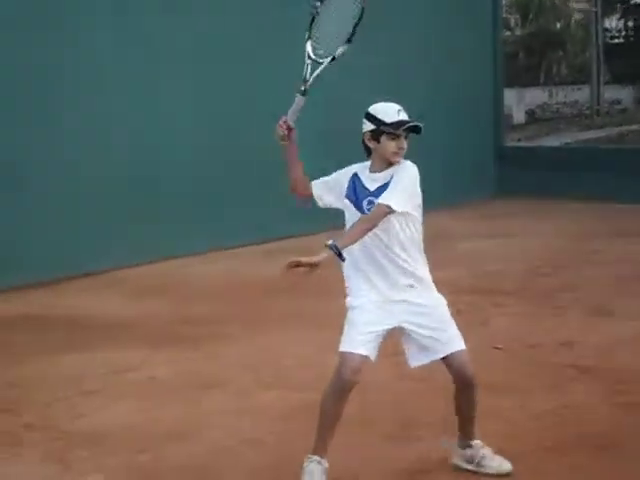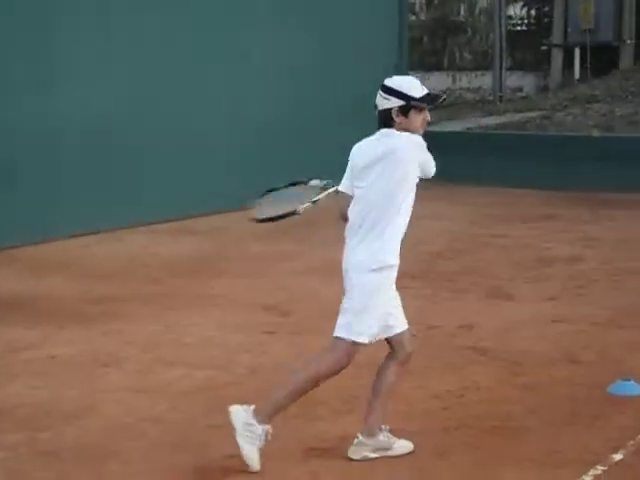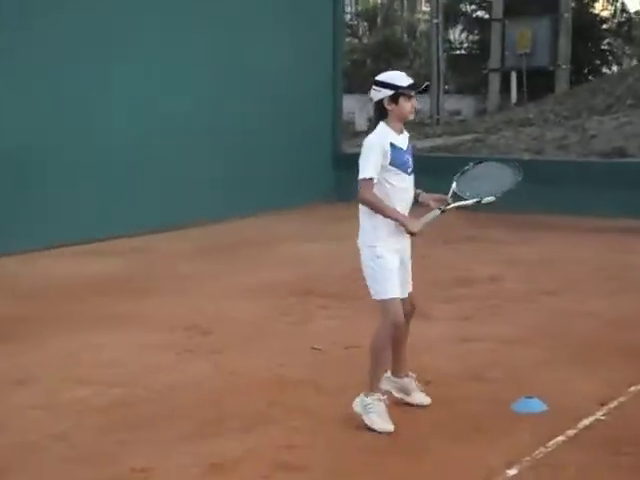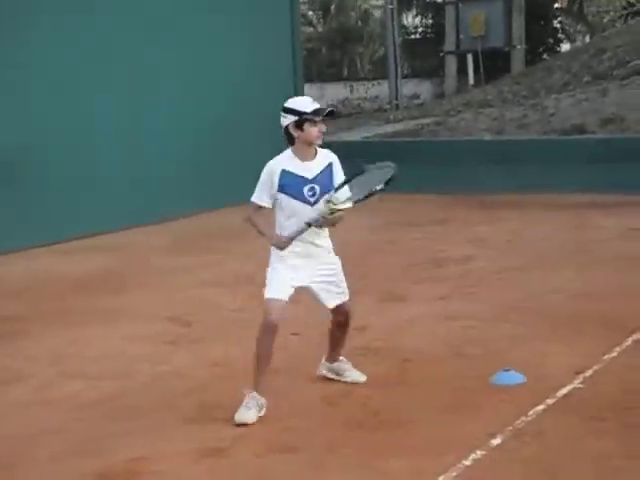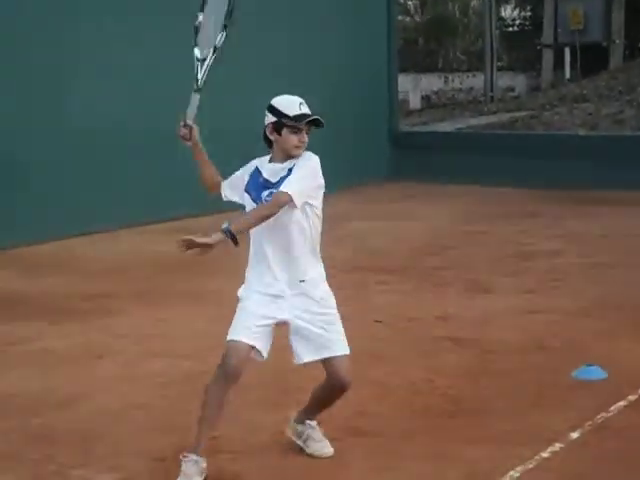
dt=1s
person 1, frame 1
left shoulder: (406, 172)
right shoulder: (350, 177)
left elbow: (374, 218)
right elbow: (303, 191)
left wrist: (329, 252)
right wrist: (291, 148)
left hip: (417, 293)
right hip: (369, 296)
left knee: (464, 374)
right knee: (345, 377)
left ankle: (467, 447)
person 1, frame 2
left shoulder: (361, 149)
right shoulder: (413, 145)
left elbow: (343, 209)
right elbow: (426, 169)
left hip: (367, 263)
right hip: (374, 266)
left knee: (401, 350)
right knee: (338, 356)
left ankle: (370, 436)
right ankle: (257, 417)
person 1, frame 3
left shoulder: (402, 139)
right shoulder: (376, 141)
right elbow: (365, 193)
left wrist: (422, 197)
right wrist: (403, 220)
left hip: (398, 240)
right hip: (378, 242)
left knee: (406, 311)
right knee: (393, 317)
left ankle: (398, 377)
right ankle: (371, 395)
person 1, frame 4
left shoulder: (330, 161)
right shoulder: (276, 168)
left elbow: (339, 207)
right elbow: (254, 211)
left wrist: (332, 218)
right wrist: (272, 234)
left hip: (321, 254)
right hip: (286, 257)
left knee: (343, 314)
right knee: (271, 319)
left ankle: (332, 362)
right ankle: (256, 396)
person 1, frame 5
left shoulder: (308, 165)
right shoulder: (254, 169)
left elbow: (272, 206)
right elbow: (222, 190)
left wrist: (224, 234)
right wrist: (197, 146)
left hip: (307, 288)
right hip: (261, 288)
left knee: (341, 378)
right knee: (230, 366)
left ankle: (303, 422)
